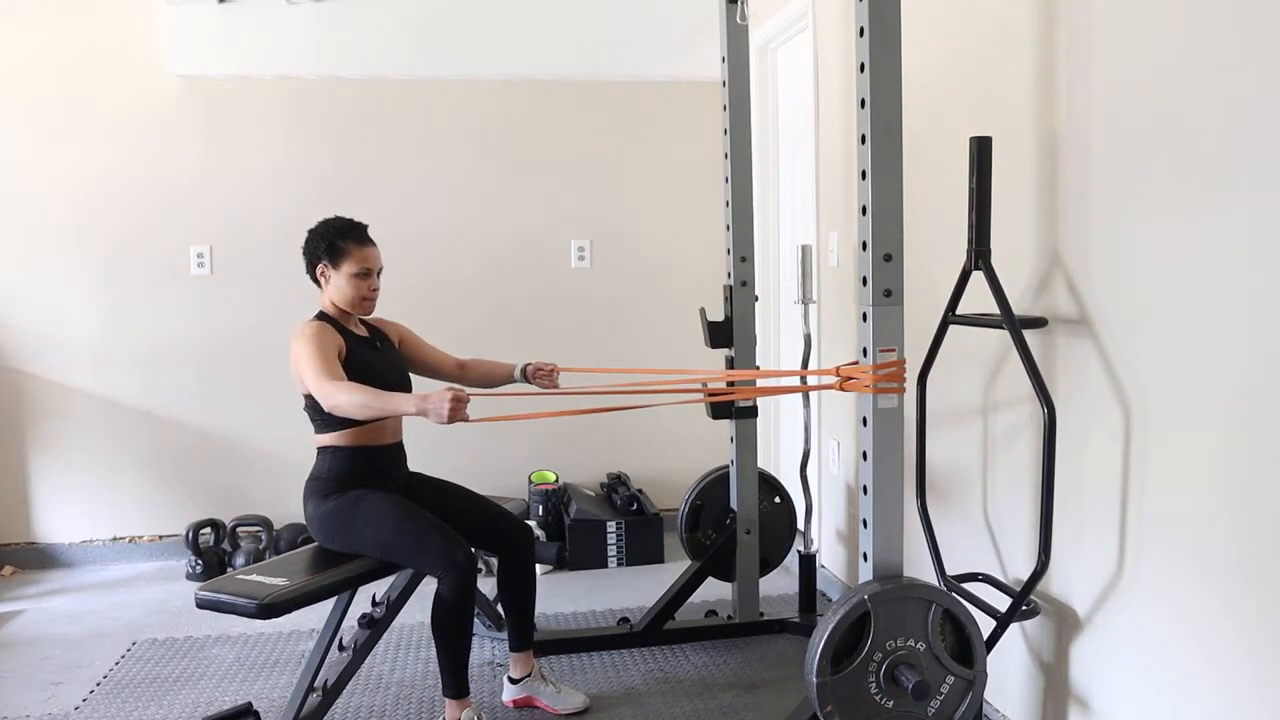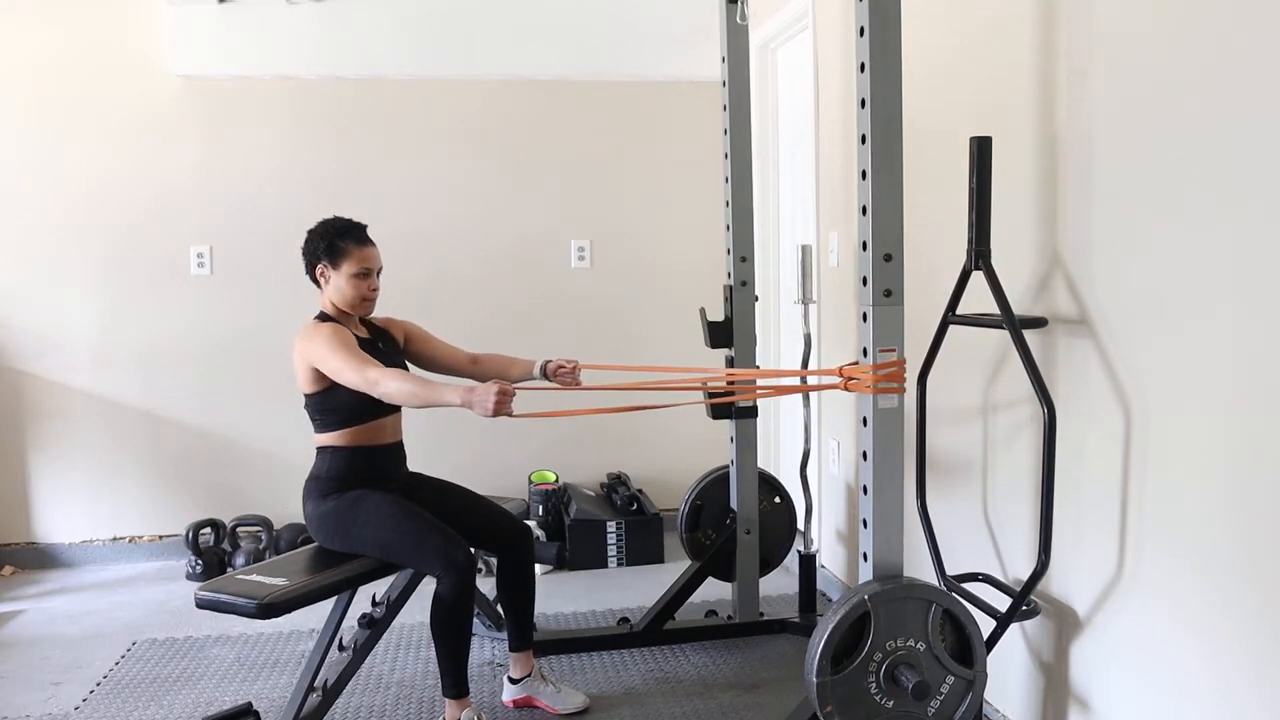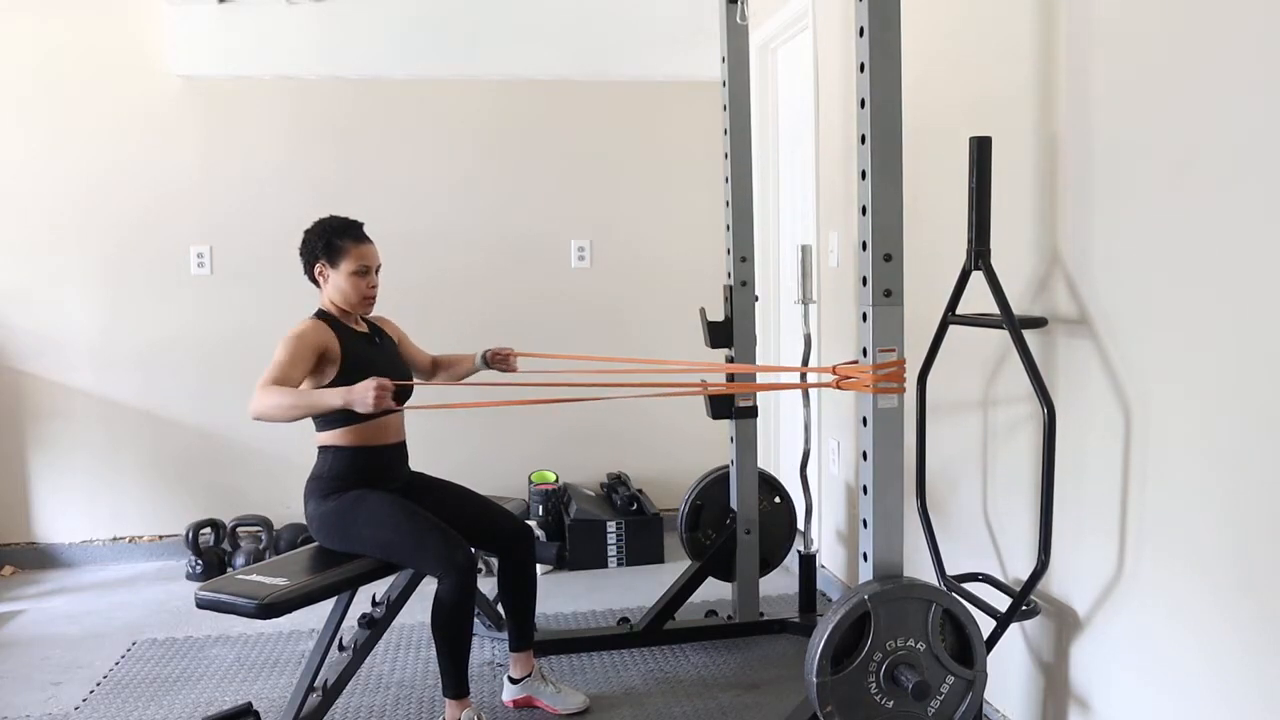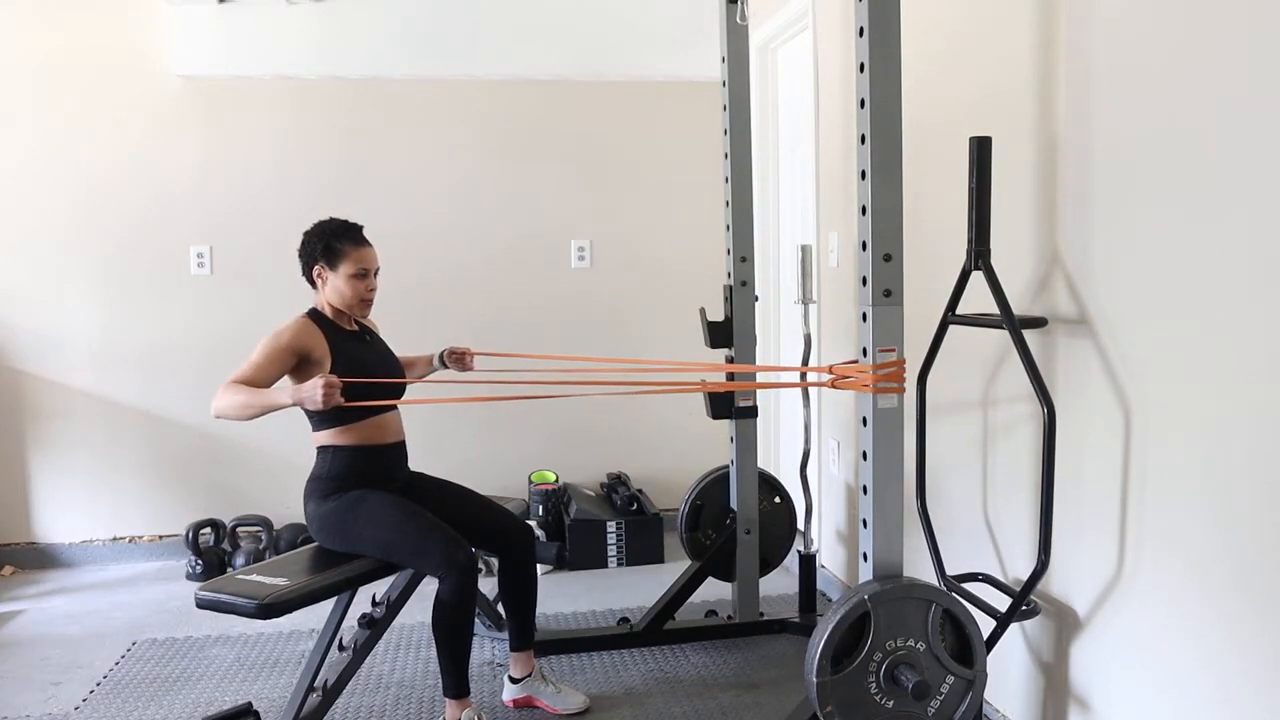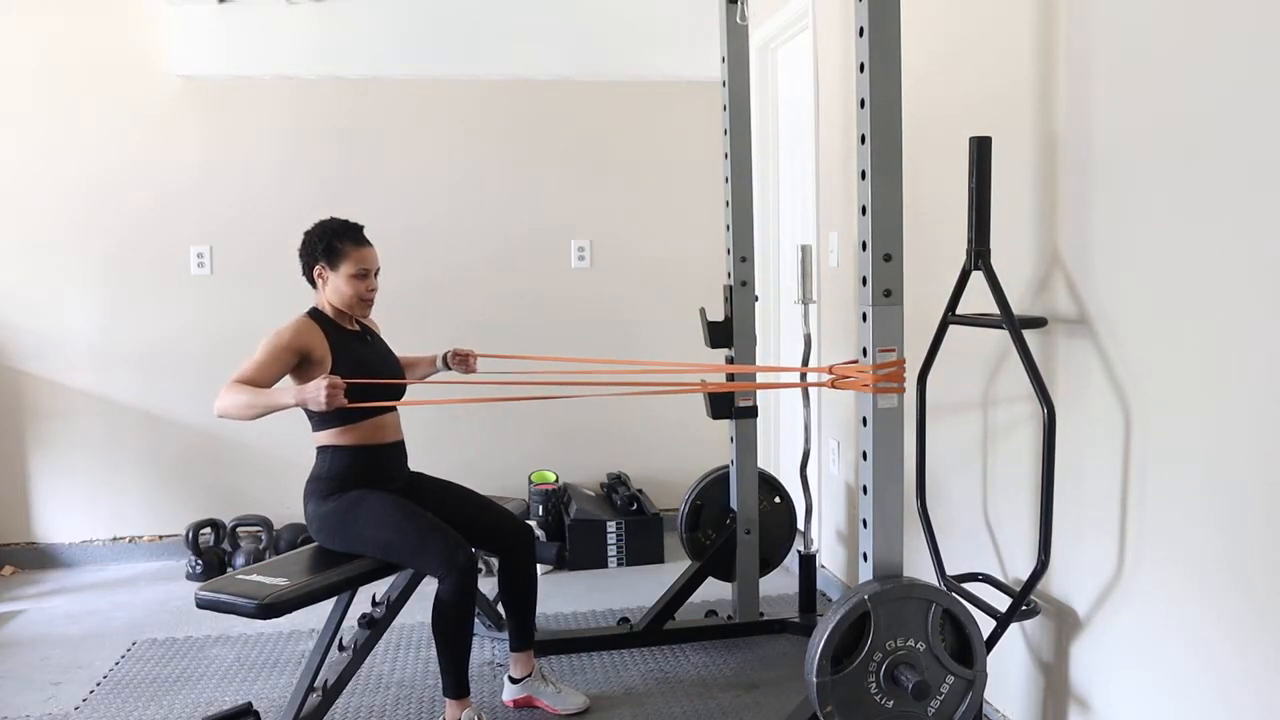
dt=0.5s
person 1, frame 1
left shoulder: (385, 333)
right shoulder: (314, 336)
left elbow: (456, 368)
right elbow: (334, 395)
left wrist: (521, 372)
right wrist: (419, 405)
left hip: (396, 480)
right hip: (341, 495)
left knee: (516, 536)
right knee: (455, 561)
left ankle: (523, 677)
person 1, frame 2
left shoulder: (389, 330)
right shoulder: (319, 337)
left elbow: (469, 362)
right elbow: (382, 384)
left wrist: (541, 369)
right wrist: (467, 397)
left hip: (395, 479)
right hip: (341, 495)
left knee: (514, 535)
right knee: (454, 561)
left ankle: (522, 676)
person 1, frame 3
left shoulder: (383, 328)
right shoulder: (312, 336)
left elbow: (430, 367)
right elbow: (263, 402)
left wrist: (480, 361)
right wrist: (342, 396)
left hip: (398, 479)
right hip: (343, 495)
left knee: (516, 537)
right knee: (456, 563)
left ankle: (522, 677)
person 1, frame 4
left shoulder: (365, 329)
right shoulder: (300, 335)
right elbow: (224, 401)
left wrist: (440, 360)
right wrist: (298, 394)
left hip: (397, 480)
right hip: (342, 495)
left knee: (516, 536)
right knee: (457, 562)
left ankle: (522, 677)
person 1, frame 5
left shoulder: (366, 328)
right shoulder: (301, 334)
right elbow: (227, 400)
left wrist: (443, 361)
right wrist: (300, 395)
left hip: (396, 480)
right hip: (342, 495)
left knee: (516, 536)
right knee: (456, 561)
left ankle: (523, 676)
